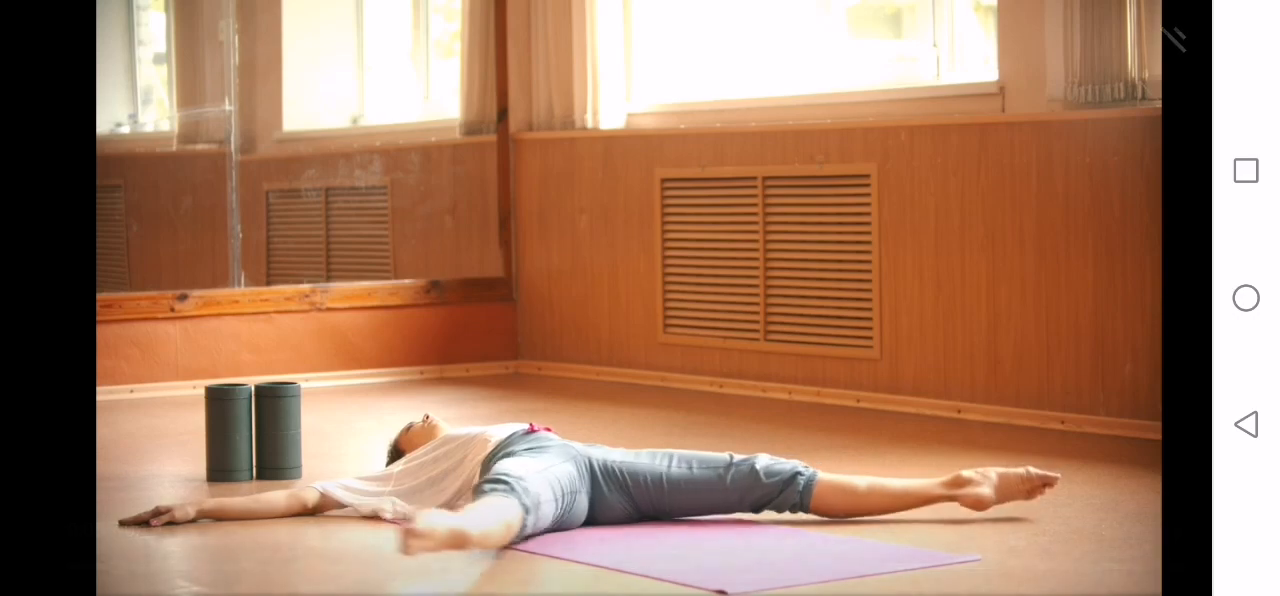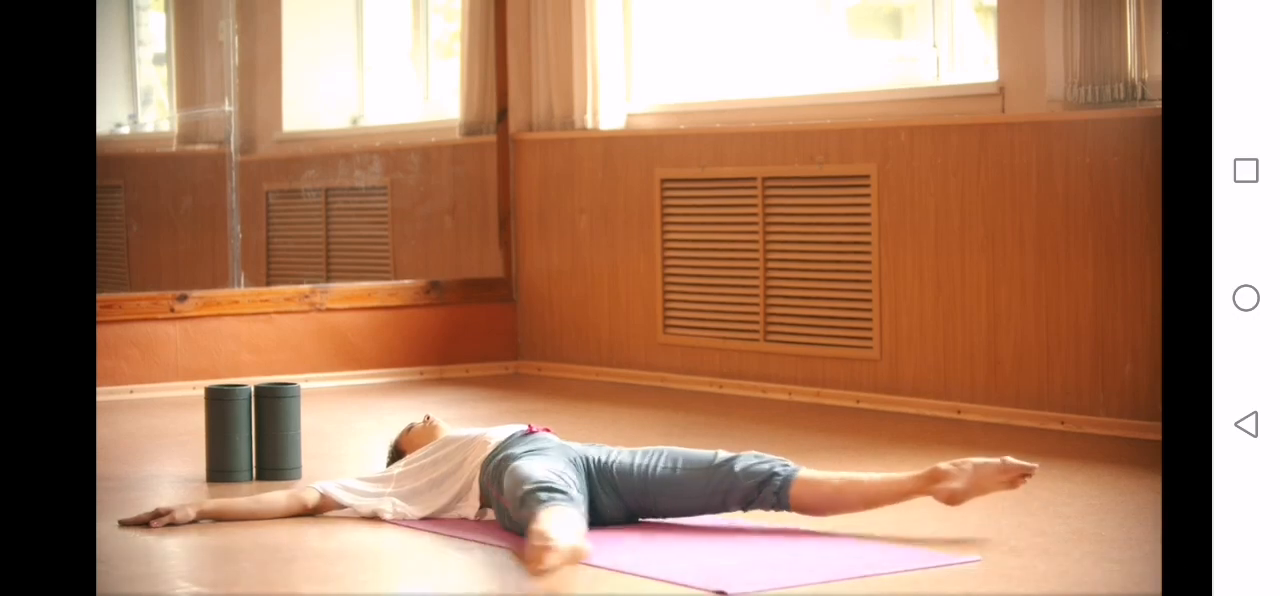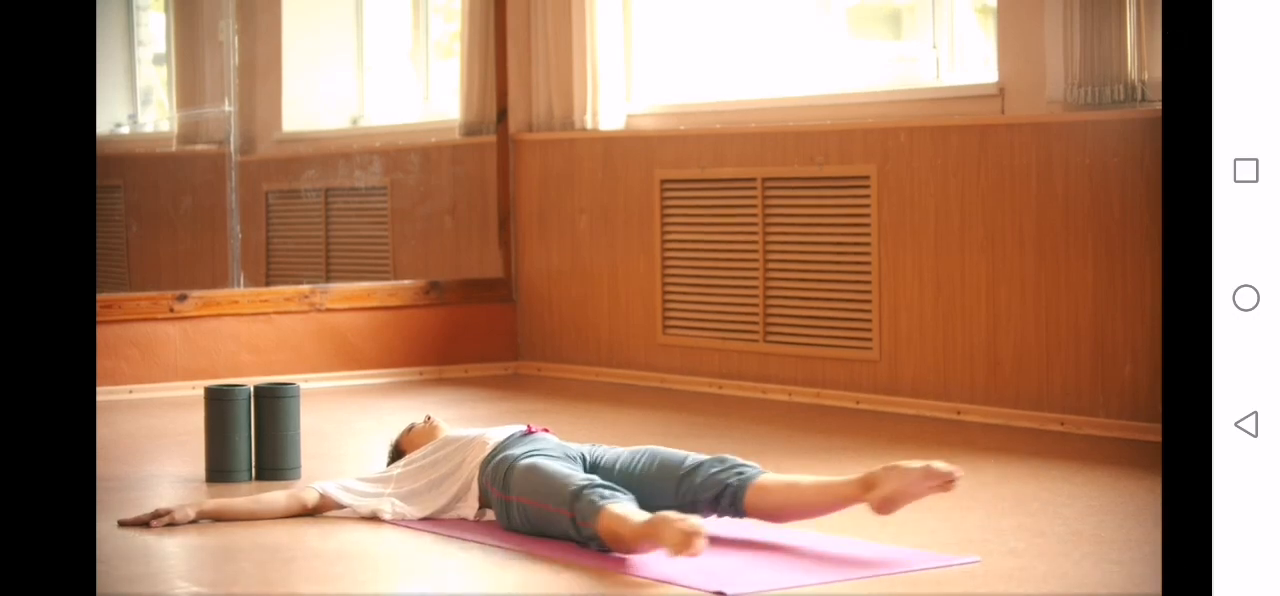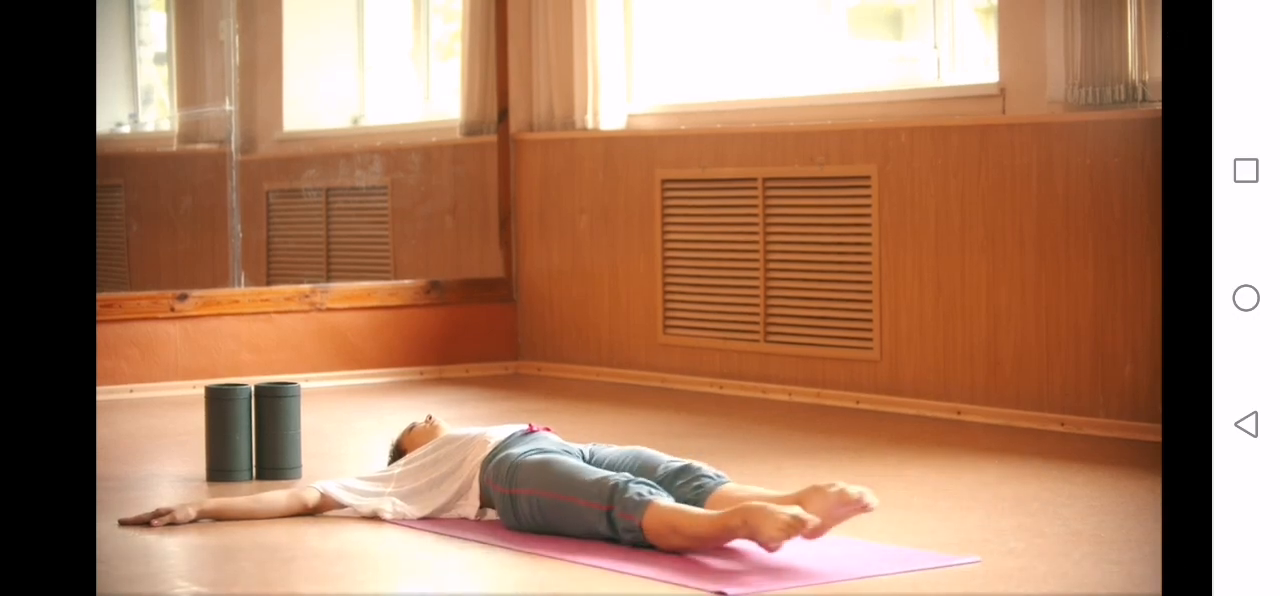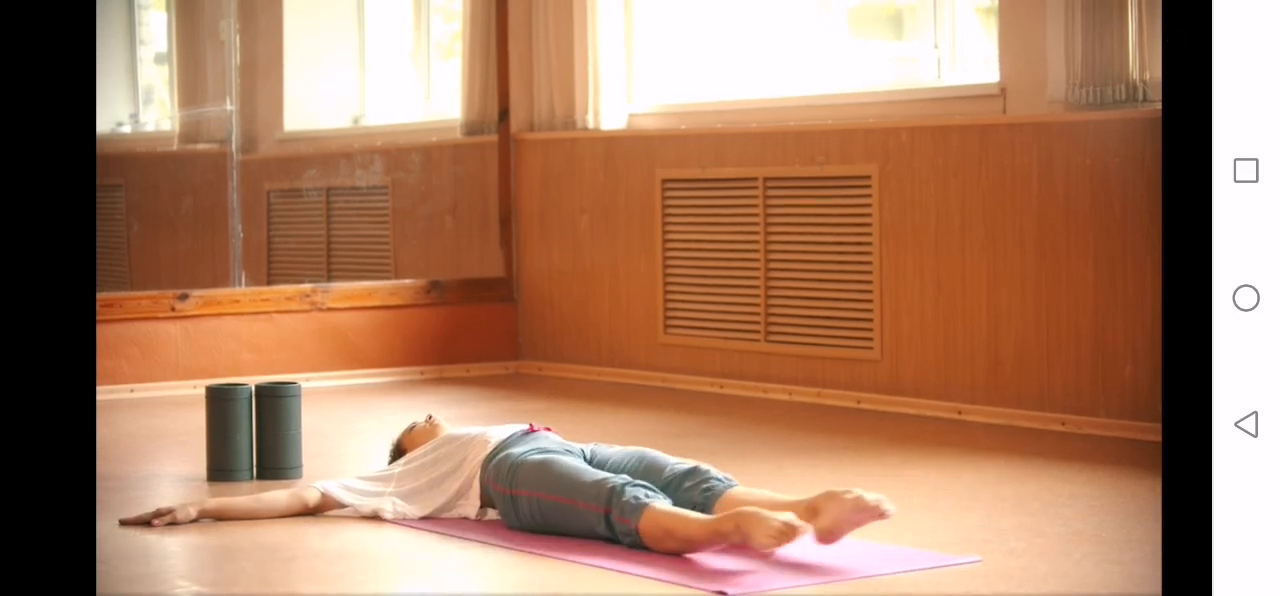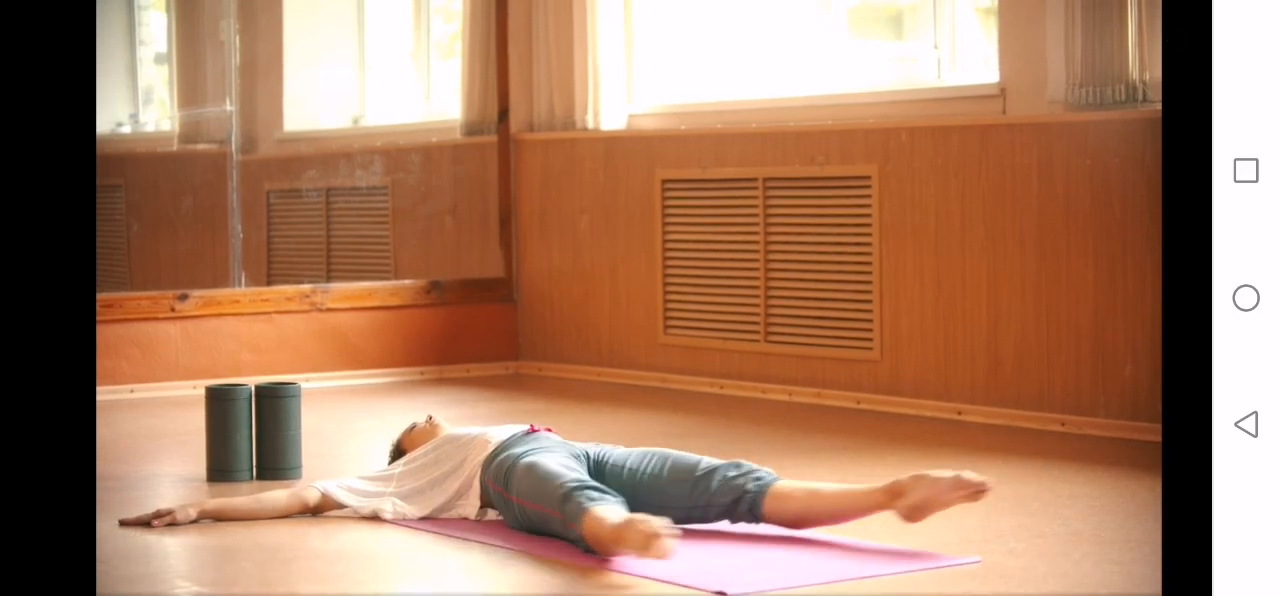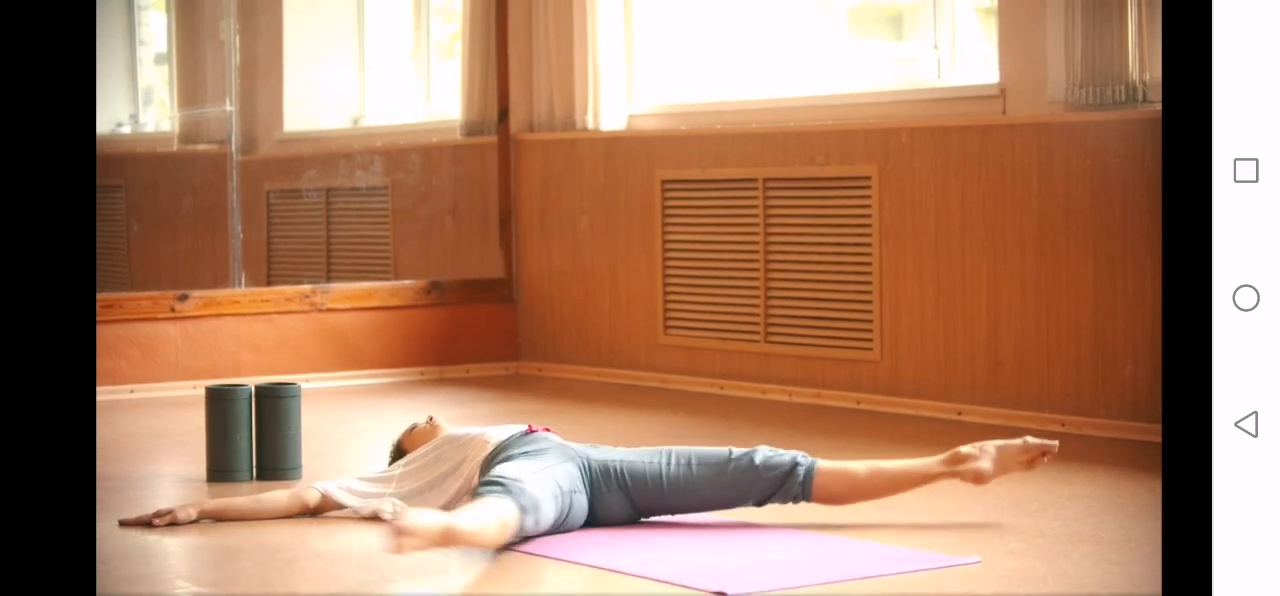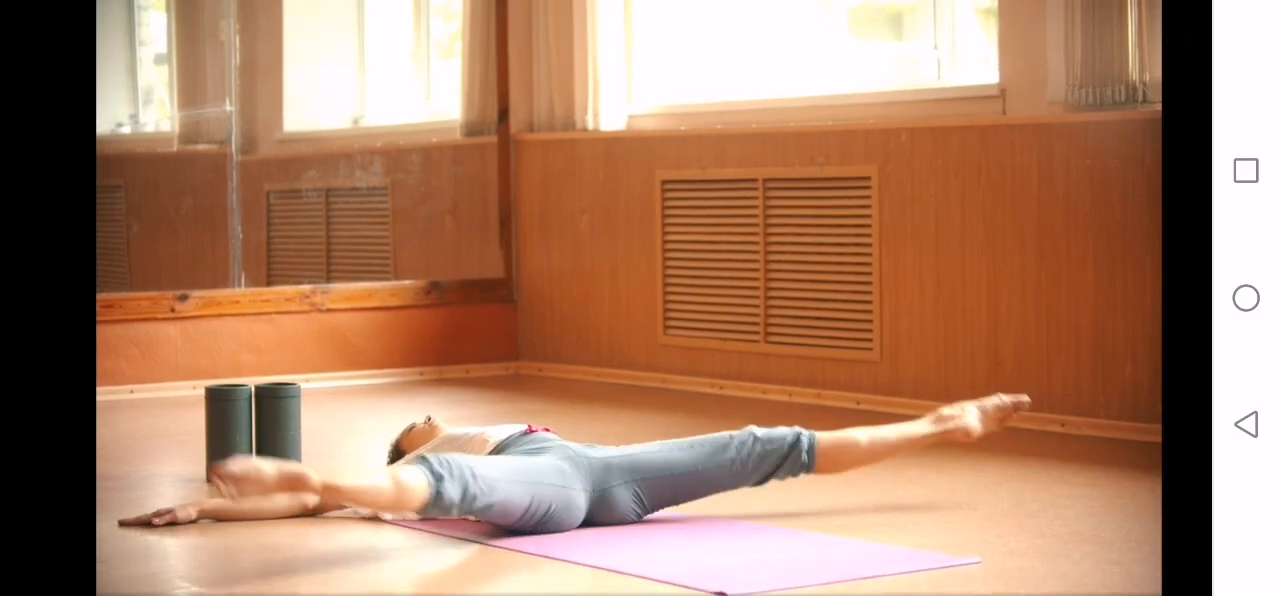
dt=0.4s
person 1, frame 1
left shoulder: (459, 452)
right shoulder: (394, 478)
right elbow: (300, 496)
right wrist: (197, 507)
left hip: (581, 460)
right hip: (527, 468)
left knee: (768, 477)
right knee: (516, 500)
person 1, frame 2
left shoulder: (470, 442)
right shoulder: (395, 478)
right elbow: (298, 498)
right wrist: (197, 507)
left hip: (574, 455)
right hip: (519, 465)
left knee: (753, 475)
right knee: (556, 501)
left ankle: (932, 478)
person 1, frame 3
left shoulder: (465, 445)
right shoulder: (397, 479)
right elbow: (296, 497)
right wrist: (198, 508)
left hip: (571, 453)
right hip: (515, 473)
left knee: (719, 477)
right knee: (604, 506)
left ankle: (867, 485)
person 1, frame 4
left shoulder: (468, 442)
right shoulder: (396, 478)
right elbow: (297, 497)
right wrist: (199, 508)
left hip: (562, 453)
right hip: (515, 470)
left knee: (692, 481)
right knee: (641, 505)
left ankle: (796, 503)
right ankle: (755, 519)
person 1, frame 5
left shoulder: (461, 445)
right shoulder: (397, 478)
right elbow: (300, 496)
right wrist: (199, 508)
left hip: (562, 451)
right hip: (514, 468)
left knee: (696, 483)
right knee: (636, 507)
left ankle: (814, 508)
right ankle: (742, 529)
person 1, frame 6
left shoulder: (473, 438)
right shoulder: (398, 477)
right elbow: (300, 497)
right wrist: (199, 507)
left hip: (572, 453)
right hip: (522, 468)
left knee: (735, 483)
right knee: (590, 505)
left ankle: (899, 490)
person 1, frame 7
left shoulder: (459, 461)
right shoulder: (395, 480)
right elbow: (299, 496)
right wrist: (200, 507)
left hip: (586, 463)
right hip: (540, 474)
left knee: (771, 469)
right knee: (555, 495)
person 1, frame 8
left shoulder: (461, 452)
right shoulder: (415, 468)
right elbow: (307, 503)
right wrist: (206, 507)
left hip: (584, 467)
right hip: (547, 482)
left knee: (775, 447)
